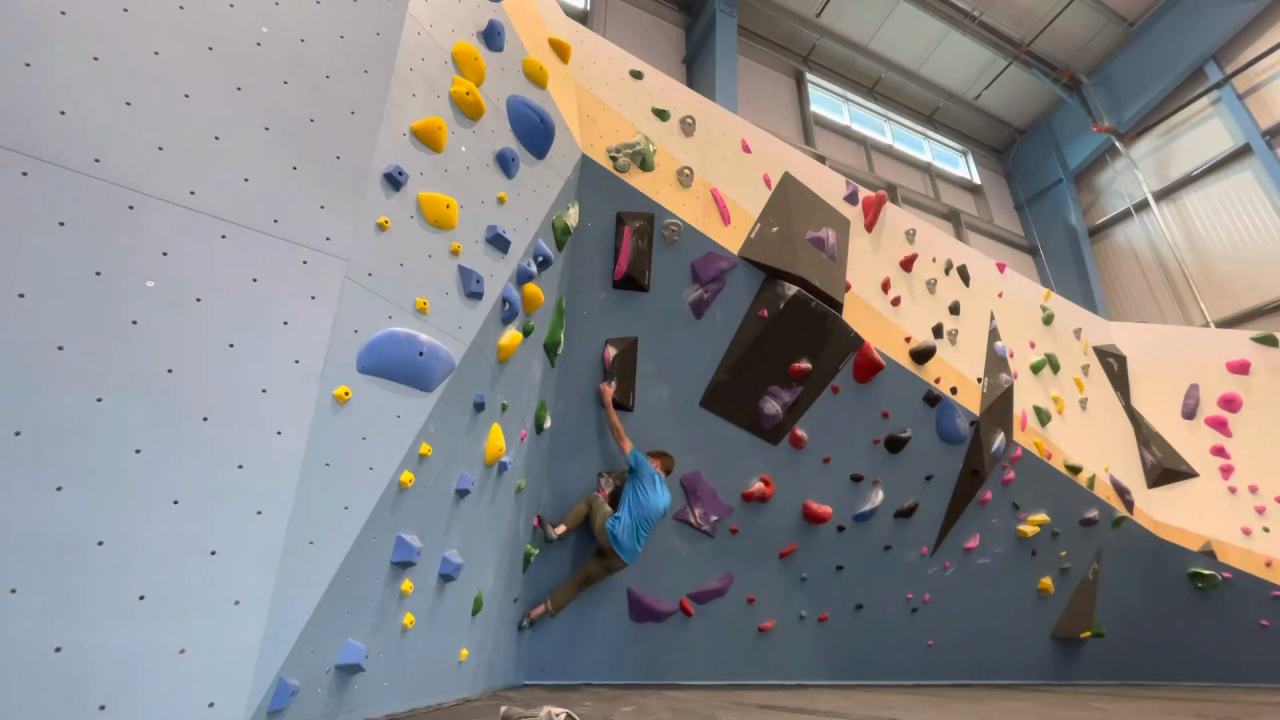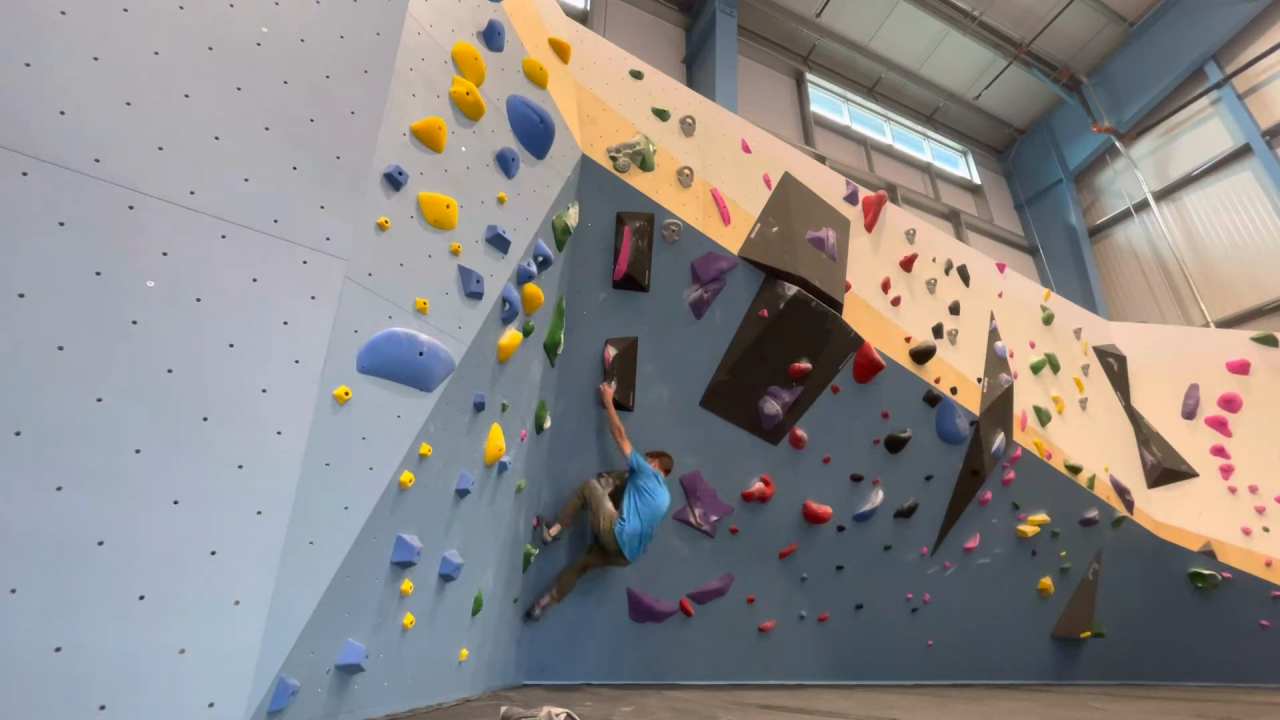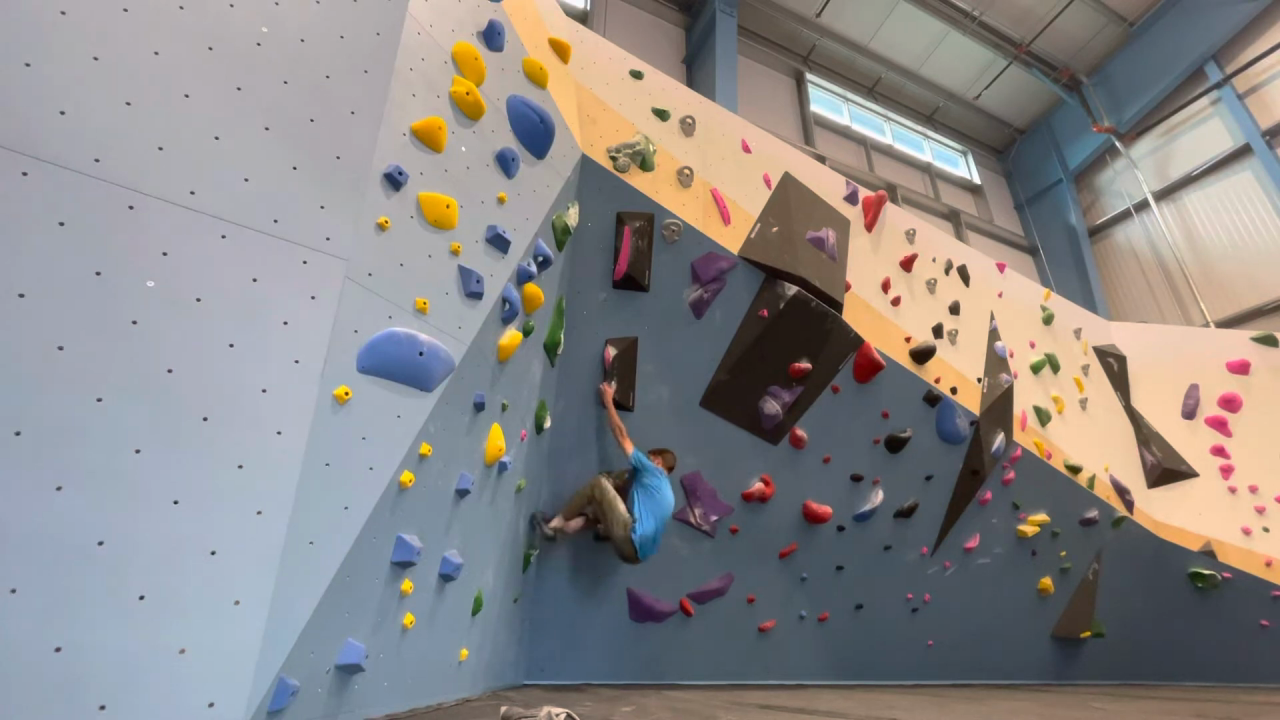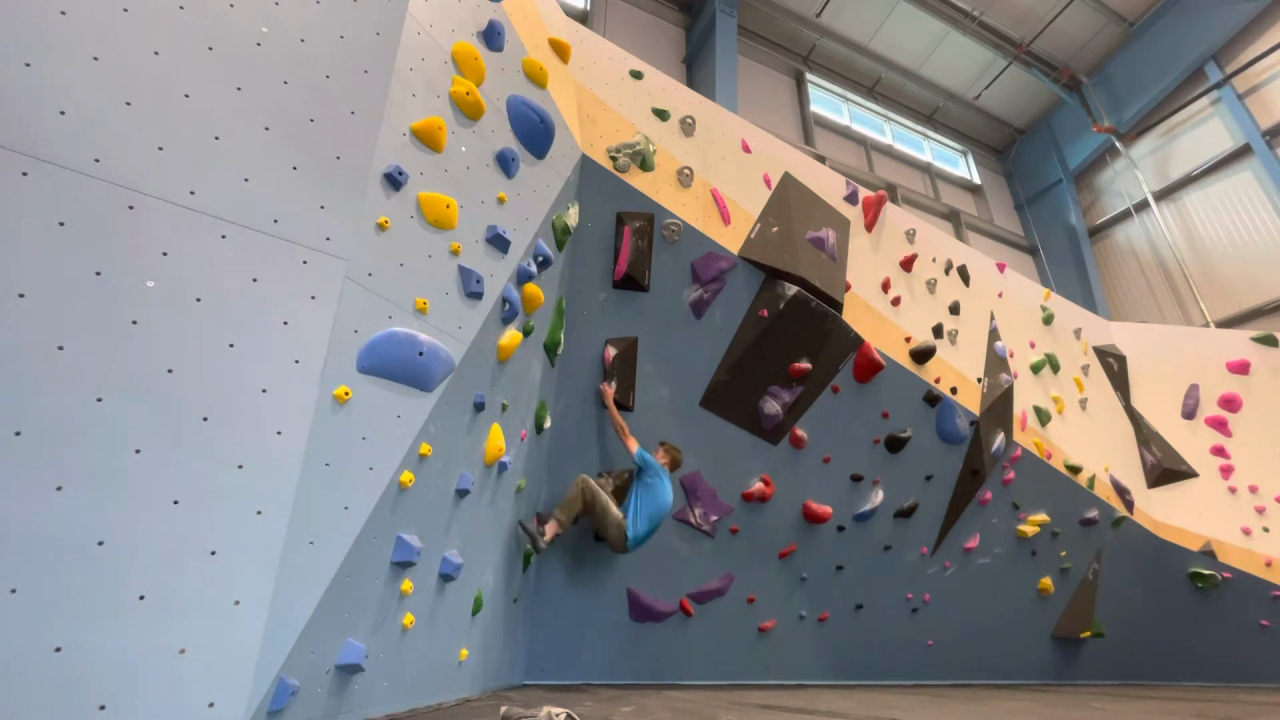
dt=0.4s
person 1, frame 1
left shoulder: (645, 471)
right shoulder: (666, 498)
left elbow: (620, 437)
left wrist: (607, 401)
left hip: (611, 536)
right hip: (626, 556)
left knee: (593, 498)
right knee: (580, 579)
left ankle: (557, 530)
right ankle: (539, 611)
person 1, frame 2
left shoulder: (647, 473)
right shoulder: (665, 496)
left elbow: (621, 437)
left wrist: (608, 401)
left hip: (618, 540)
right hip: (627, 555)
left knee: (590, 487)
right knee: (583, 562)
left ankle: (551, 531)
right ankle: (544, 602)
person 1, frame 3
left shoulder: (650, 470)
right shoulder: (665, 488)
left elbow: (622, 437)
left wrist: (608, 401)
left hip: (632, 540)
right hip: (637, 549)
left knee: (599, 483)
right knee: (599, 508)
left ankle: (553, 525)
right ankle: (566, 525)
person 1, frame 4
left shoulder: (654, 468)
right shoulder: (664, 486)
left elbow: (625, 435)
left wrist: (609, 401)
left hip: (621, 534)
right hip: (622, 537)
left knee: (583, 482)
right knee: (590, 487)
left ankle: (544, 536)
right ankle: (554, 528)
